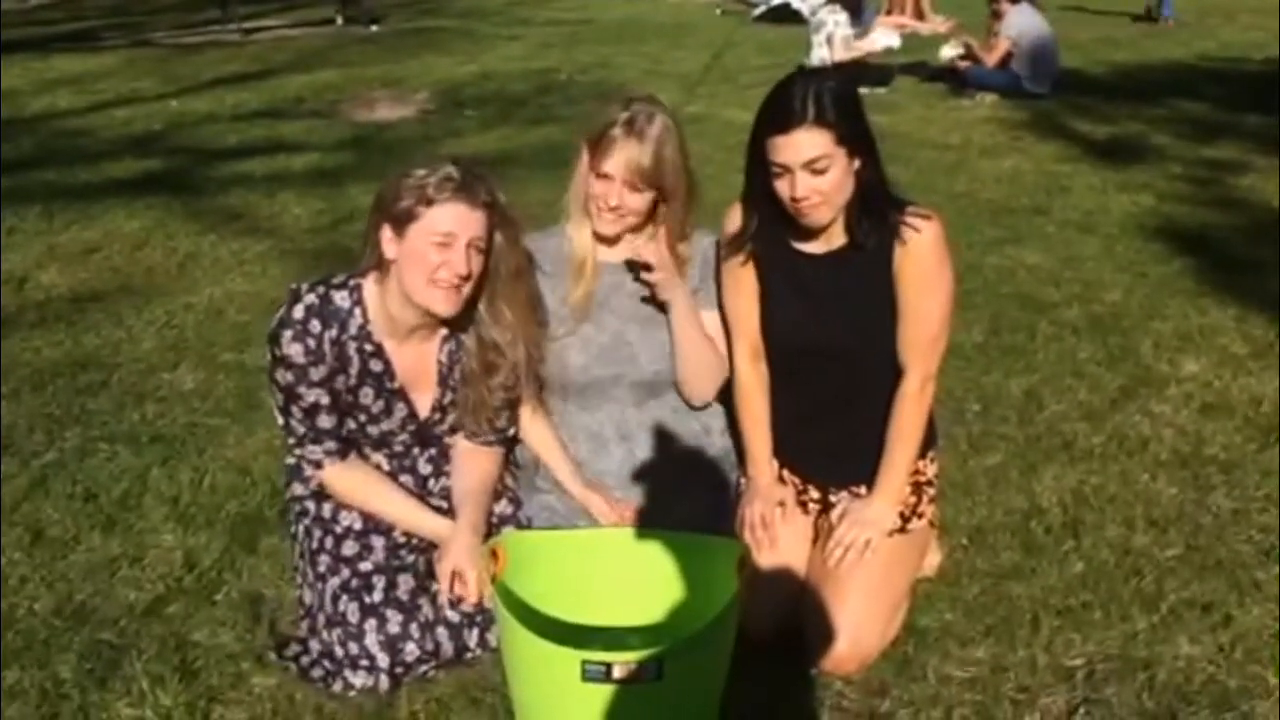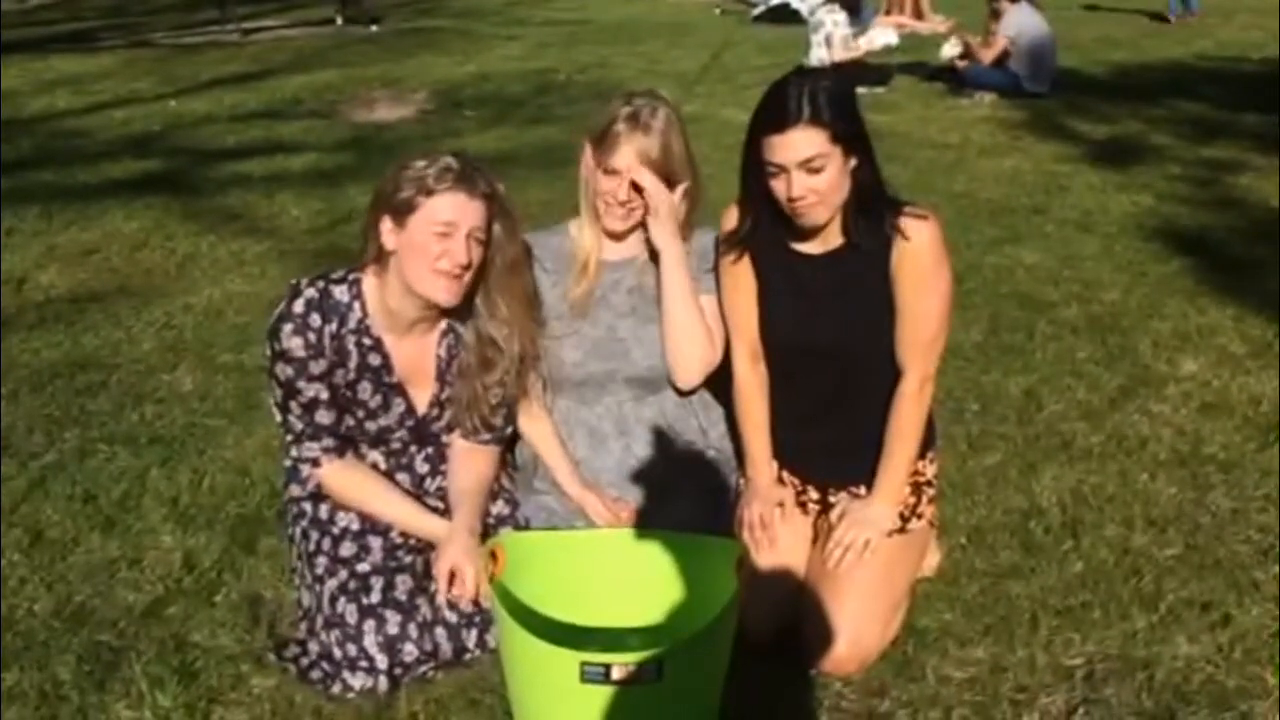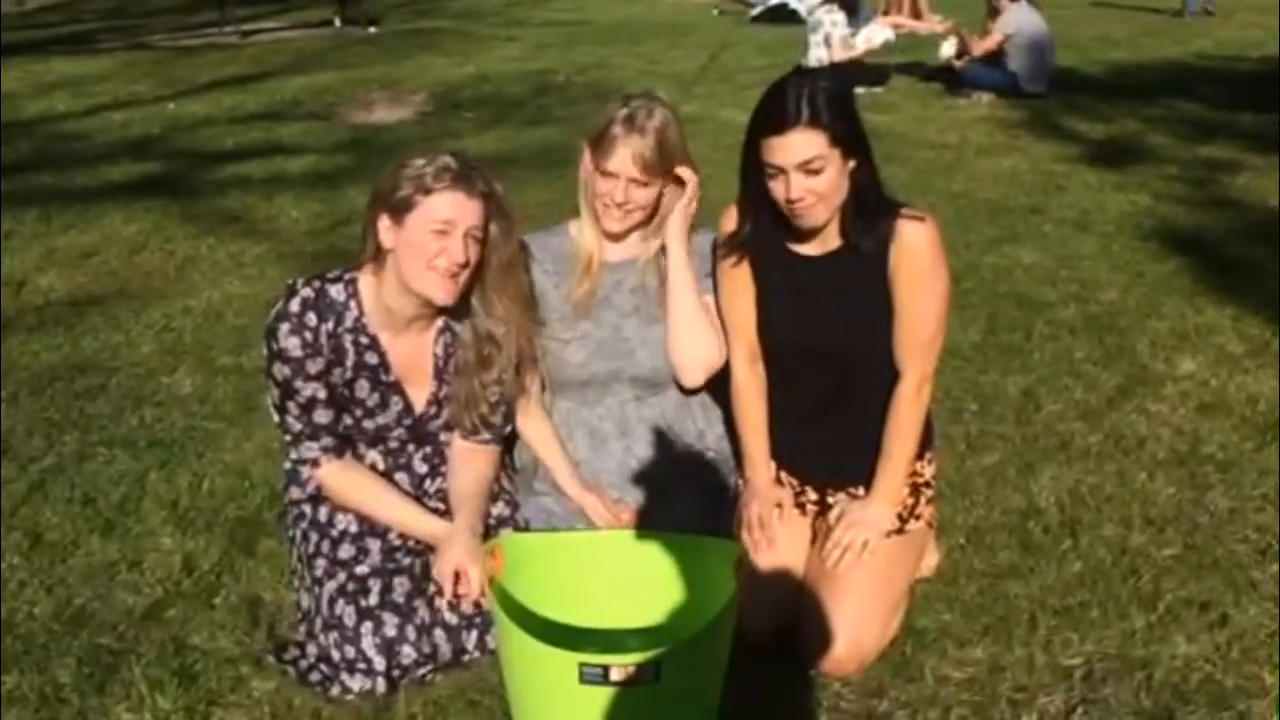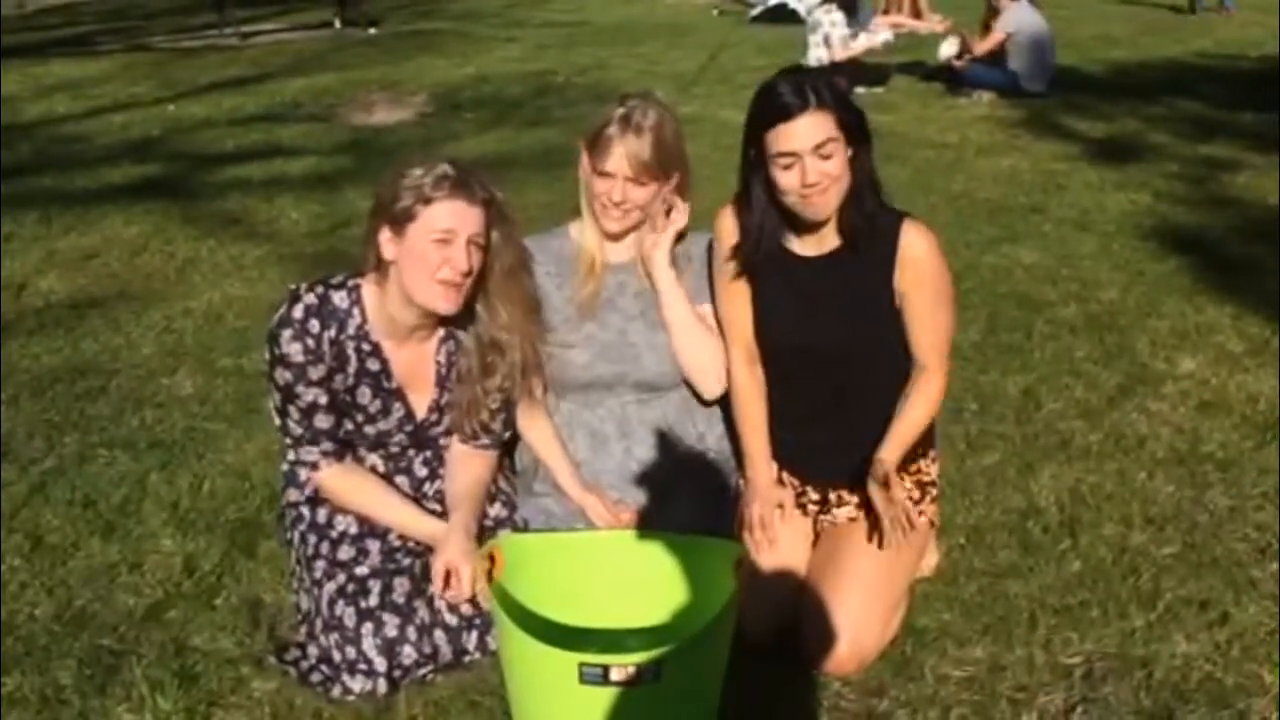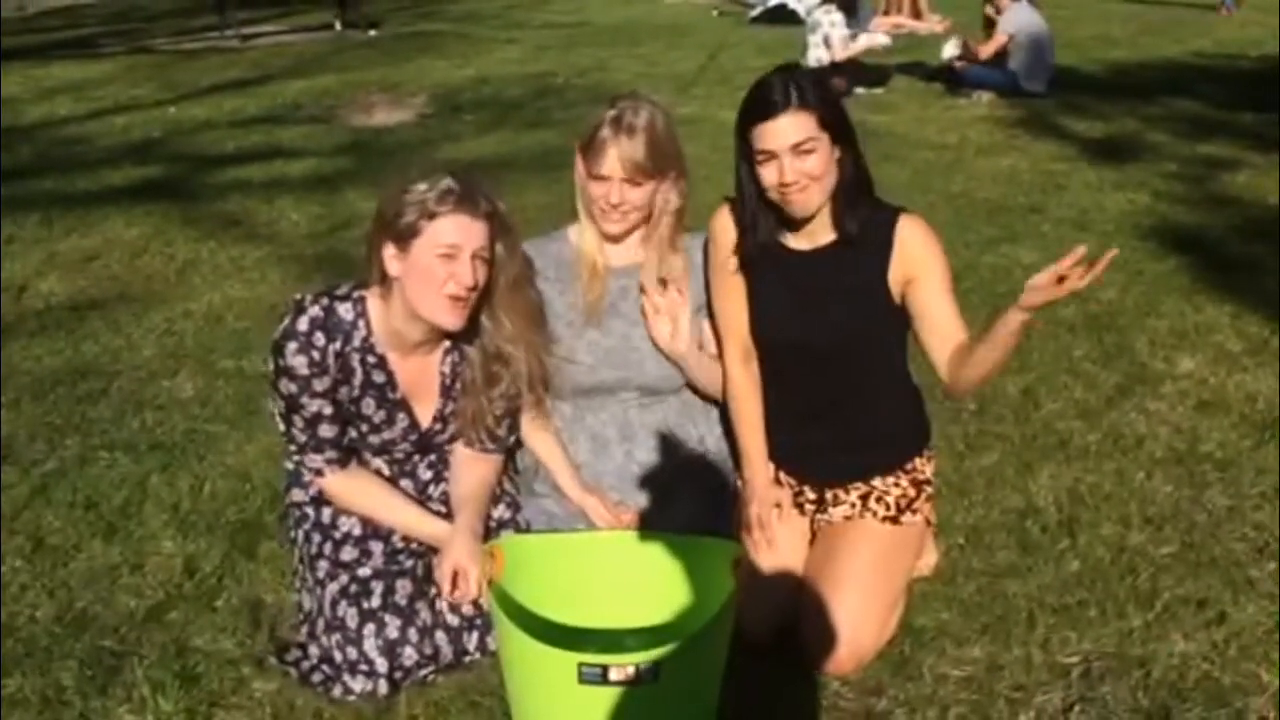
dt=0.3s
person 1, frame 1
left shoulder: (911, 237)
right shoulder: (747, 228)
left elbow: (918, 377)
right elbow: (749, 358)
left wrist: (883, 502)
right wrist: (760, 477)
left hip: (884, 465)
right hip: (786, 461)
left knee: (839, 649)
right knee: (752, 622)
left ankle: (905, 545)
right ankle: (823, 541)
person 1, frame 2
left shoulder: (908, 236)
right shoulder: (745, 229)
left elbow: (916, 377)
right elbow: (748, 359)
left wrist: (882, 502)
right wrist: (760, 477)
left hip: (882, 466)
right hip: (786, 462)
left knee: (836, 651)
right knee: (752, 622)
left ankle: (905, 545)
person 1, frame 3
left shoulder: (906, 238)
right shoulder: (744, 230)
left elbow: (915, 378)
right elbow: (746, 360)
left wrist: (881, 502)
right wrist: (758, 478)
left hip: (881, 466)
right hip: (785, 463)
left knee: (836, 649)
right knee: (751, 623)
left ankle: (904, 544)
right ankle: (837, 542)
person 1, frame 4
left shoulder: (906, 243)
right shoulder: (739, 230)
left elbow: (930, 367)
right elbow: (744, 361)
left wrist: (893, 453)
right wrist: (760, 475)
left hip: (880, 465)
right hip: (782, 466)
left knee: (839, 650)
right knee: (754, 623)
left ankle: (904, 542)
right ankle: (826, 547)
person 1, frame 5
left shoulder: (900, 238)
right shoulder: (733, 229)
left elbow: (959, 371)
right elbow: (740, 360)
left wrist: (1022, 310)
right wrist: (757, 477)
left hip: (883, 467)
right hip: (783, 462)
left knee: (834, 649)
right knee: (749, 624)
left ankle: (901, 546)
right ankle: (841, 546)
person 2, frame 1
left shoulder: (487, 322)
right shoulder: (312, 323)
left elbow: (480, 439)
right elbow: (328, 463)
left wrist: (469, 530)
right wrist: (444, 532)
left hip: (456, 495)
right hip: (349, 502)
right knee: (377, 653)
person 2, frame 2
left shoulder: (486, 318)
right shoulder: (311, 318)
left elbow: (477, 438)
right elbow: (325, 461)
left wrist: (464, 530)
right wrist: (439, 533)
left hip: (455, 497)
right hip: (348, 503)
right knee: (374, 655)
person 2, frame 3
left shoulder: (483, 317)
right shoulder: (308, 318)
left elbow: (477, 439)
right elbow: (324, 461)
left wrist: (466, 530)
right wrist: (440, 534)
left hip: (455, 499)
right hip: (348, 504)
right knee: (373, 656)
person 2, frame 4
left shoulder: (484, 323)
right shoulder: (310, 323)
left elbow: (475, 441)
right elbow: (323, 465)
left wrist: (461, 530)
right wrist: (437, 534)
left hip: (452, 499)
right hip: (345, 505)
right knee: (375, 655)
person 2, frame 5
left shoulder: (492, 332)
right shoulder: (315, 334)
left elbow: (479, 444)
right elbow: (330, 471)
left wrist: (467, 531)
right wrist: (443, 536)
left hip: (454, 498)
right hip: (349, 505)
right knee: (376, 655)
person 3, frame 1
left shoulder: (700, 256)
right shoulder: (537, 261)
left elbow: (704, 390)
right elbow: (522, 398)
left wrist: (675, 293)
right wrist: (578, 489)
left hip: (685, 483)
right hip: (569, 493)
person 3, frame 2
left shoulder: (700, 252)
right shoulder: (538, 259)
left elbow: (690, 370)
right elbow: (524, 397)
left wrist: (669, 243)
right wrist: (576, 488)
left hip: (683, 481)
right hip: (566, 493)
person 3, frame 3
left shoulder: (699, 254)
right shoulder: (538, 260)
left elbow: (695, 369)
right elbow: (524, 398)
left wrist: (676, 242)
right wrist: (576, 490)
left hip: (682, 485)
right hip: (565, 494)
person 3, frame 4
left shoulder: (697, 257)
right shoulder: (538, 262)
left elbow: (713, 382)
right elbow: (524, 400)
left wrist: (661, 270)
right wrist: (578, 491)
left hip: (683, 484)
right hip: (566, 493)
person 3, frame 5
left shoulder: (699, 262)
right shoulder: (538, 265)
left wrist: (684, 353)
right wrist: (578, 492)
left hip: (683, 487)
right hip: (568, 495)
